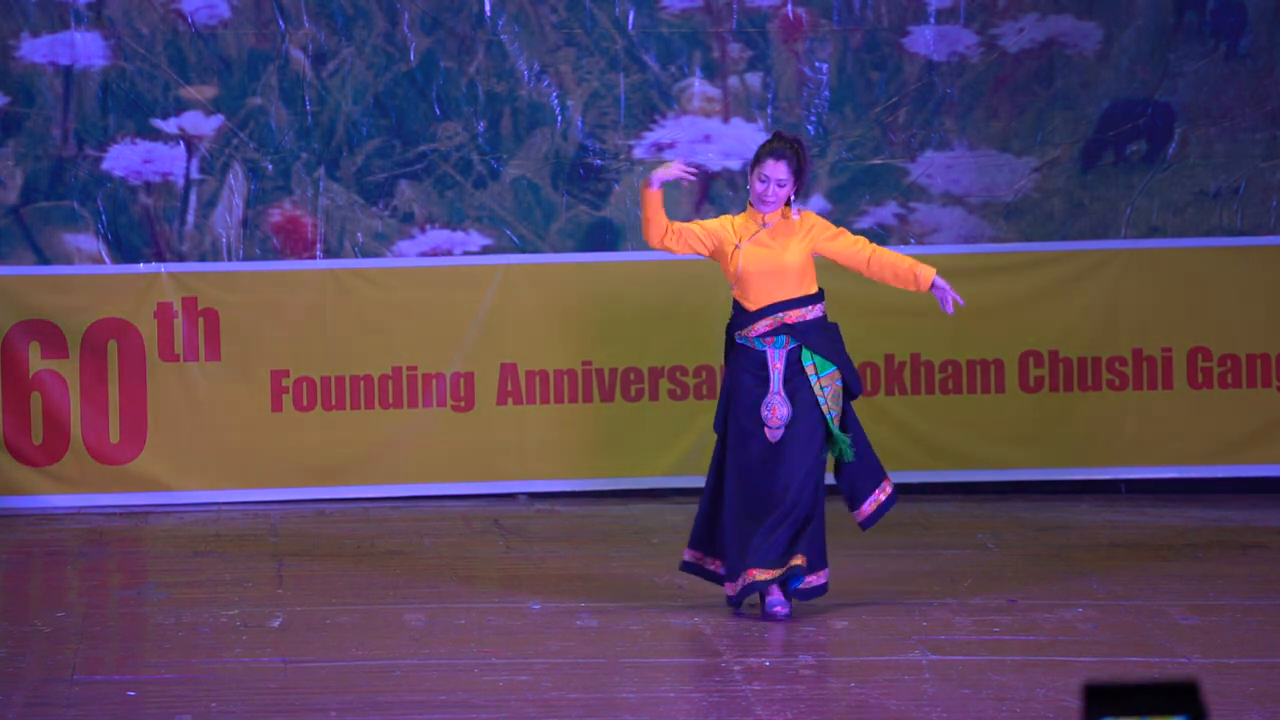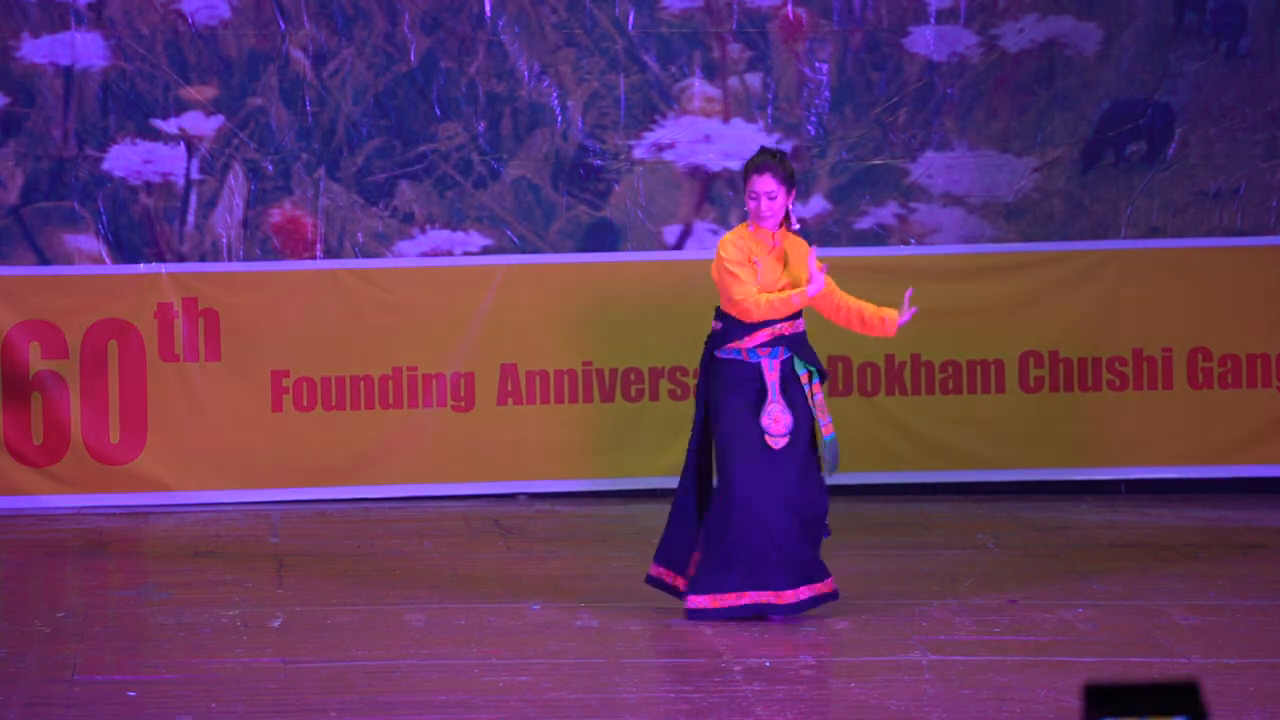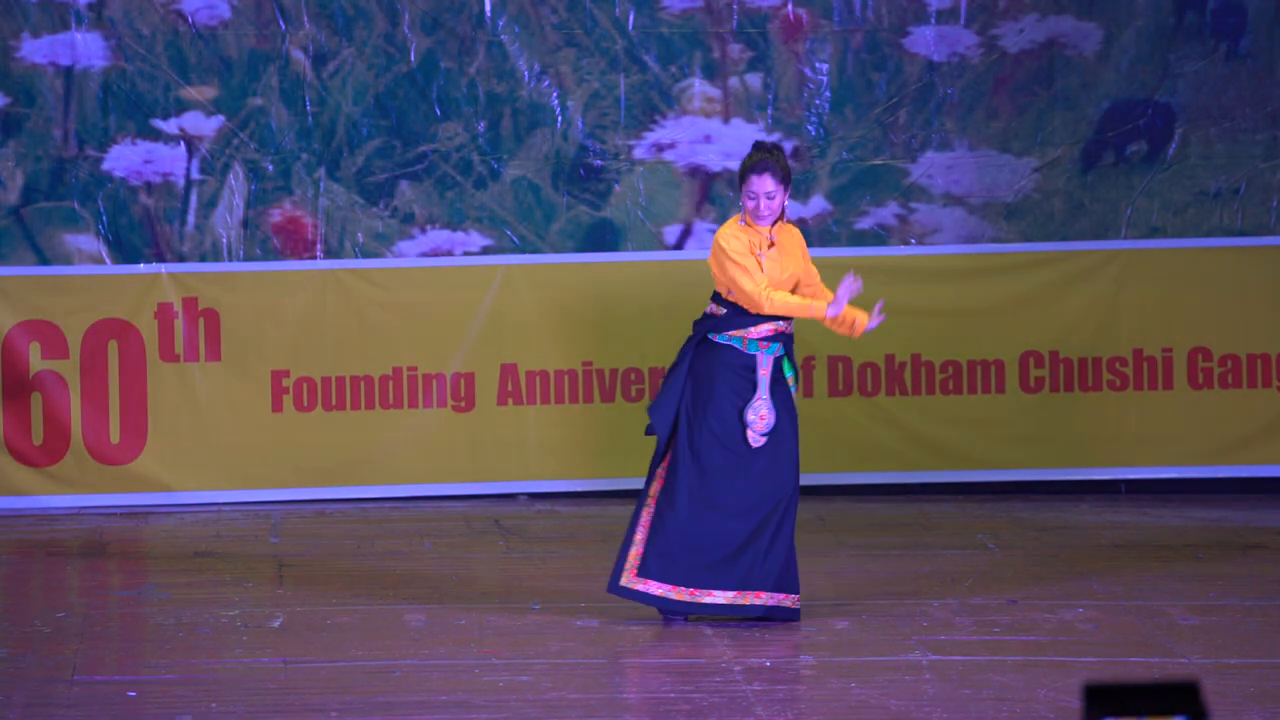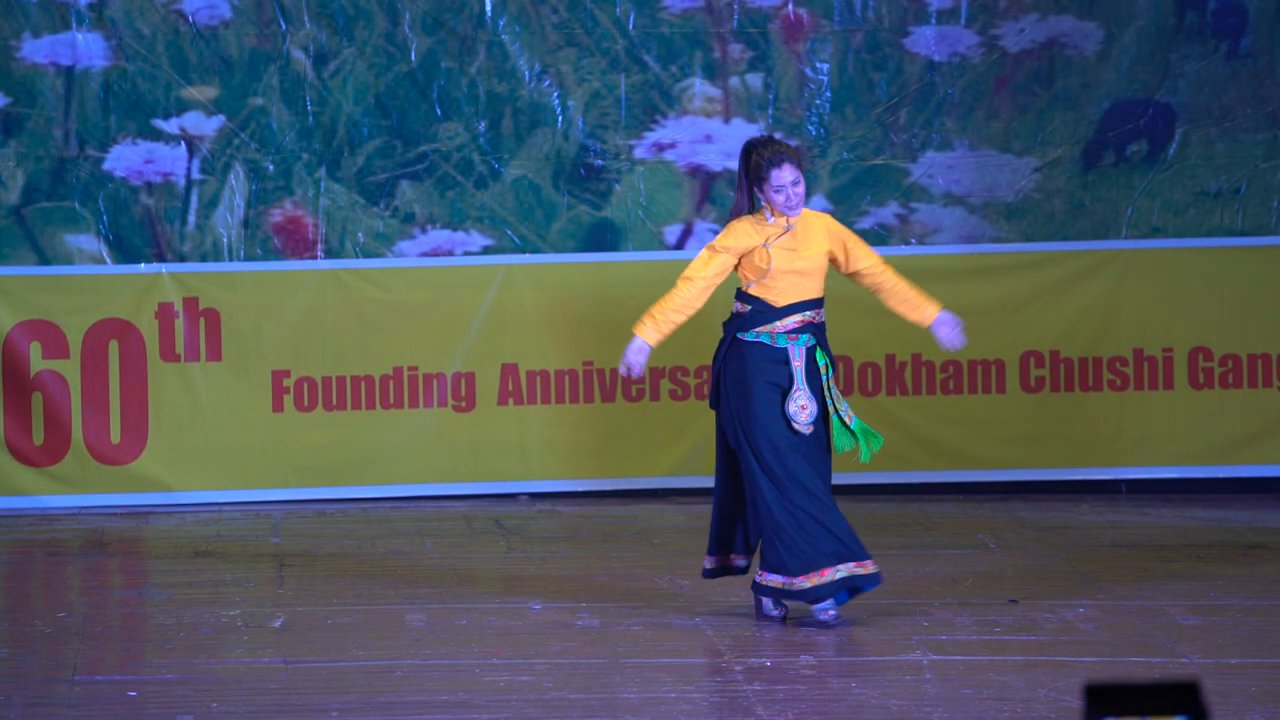
dt=0.4s
person 1, frame 1
left shoulder: (809, 227)
right shoulder: (727, 230)
left elbow: (868, 257)
right elbow: (662, 236)
left wrist: (928, 279)
right wrist: (655, 187)
left hip: (806, 359)
right hip: (751, 361)
left knee: (797, 467)
right knee: (747, 467)
left ankle: (780, 575)
right ankle: (748, 574)
person 1, frame 2
left shoulder: (798, 247)
right shoulder: (732, 245)
left elbow: (834, 304)
right elbow: (750, 306)
left wrist: (890, 319)
right wrist: (805, 293)
left hip: (787, 373)
right hip: (735, 375)
left knee: (789, 480)
right knee: (743, 481)
left ankle: (777, 588)
right ankle: (716, 589)
person 1, frame 3
left shoulder: (792, 238)
right shoulder: (729, 239)
left elbow: (814, 294)
right elbow: (760, 297)
left wrist: (857, 320)
right wrist: (827, 309)
left hip: (770, 369)
right hip: (721, 363)
left knee: (772, 477)
right knee: (700, 472)
left ankle: (756, 588)
right ankle: (671, 586)
person 1, frame 4
left shoulder: (824, 227)
right shoulder: (743, 232)
left elbow: (876, 274)
right elbow: (695, 283)
left wrist: (931, 314)
right wrist: (646, 334)
left hip: (805, 361)
right hip: (755, 361)
left knee: (807, 470)
right knee: (779, 470)
left ankle: (772, 583)
right ankle: (819, 581)
